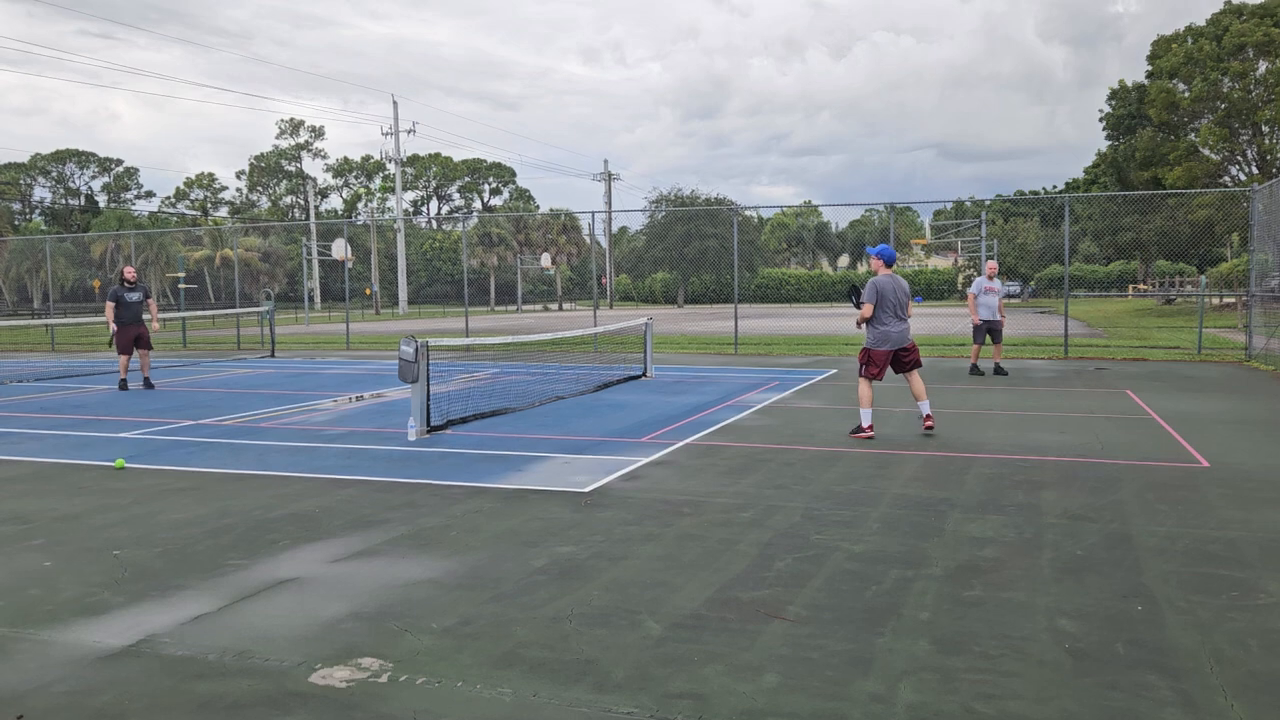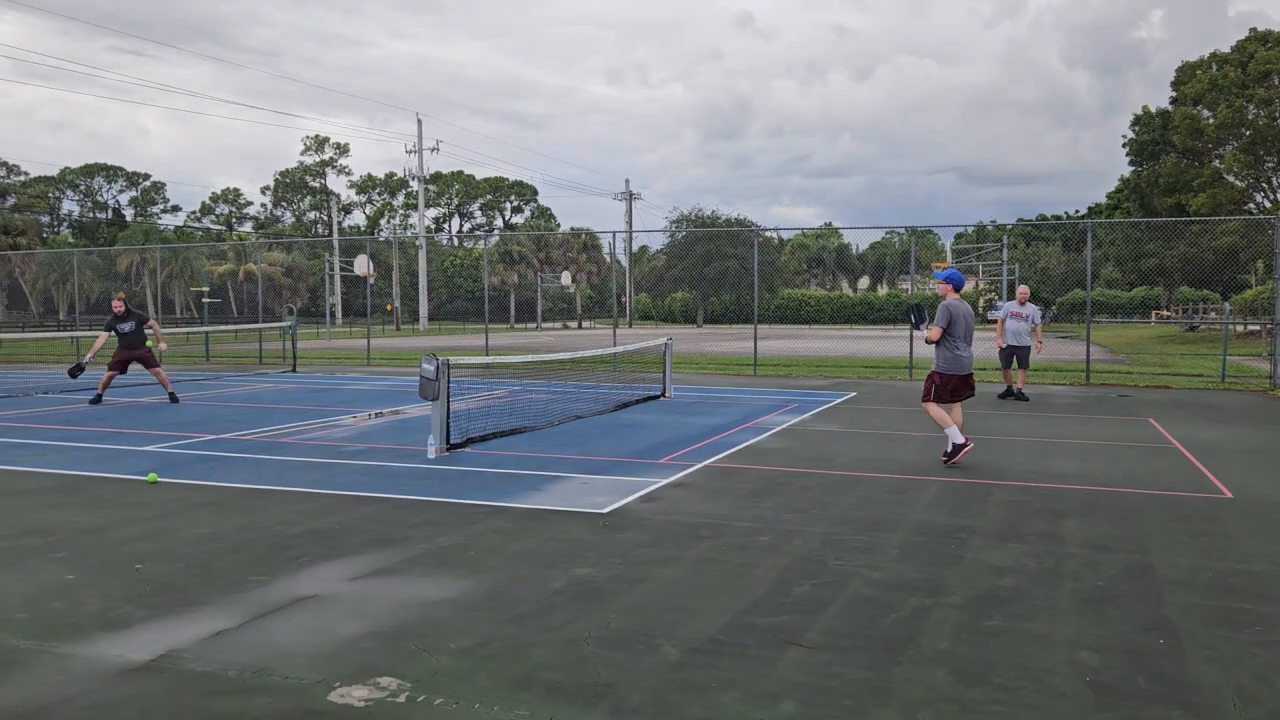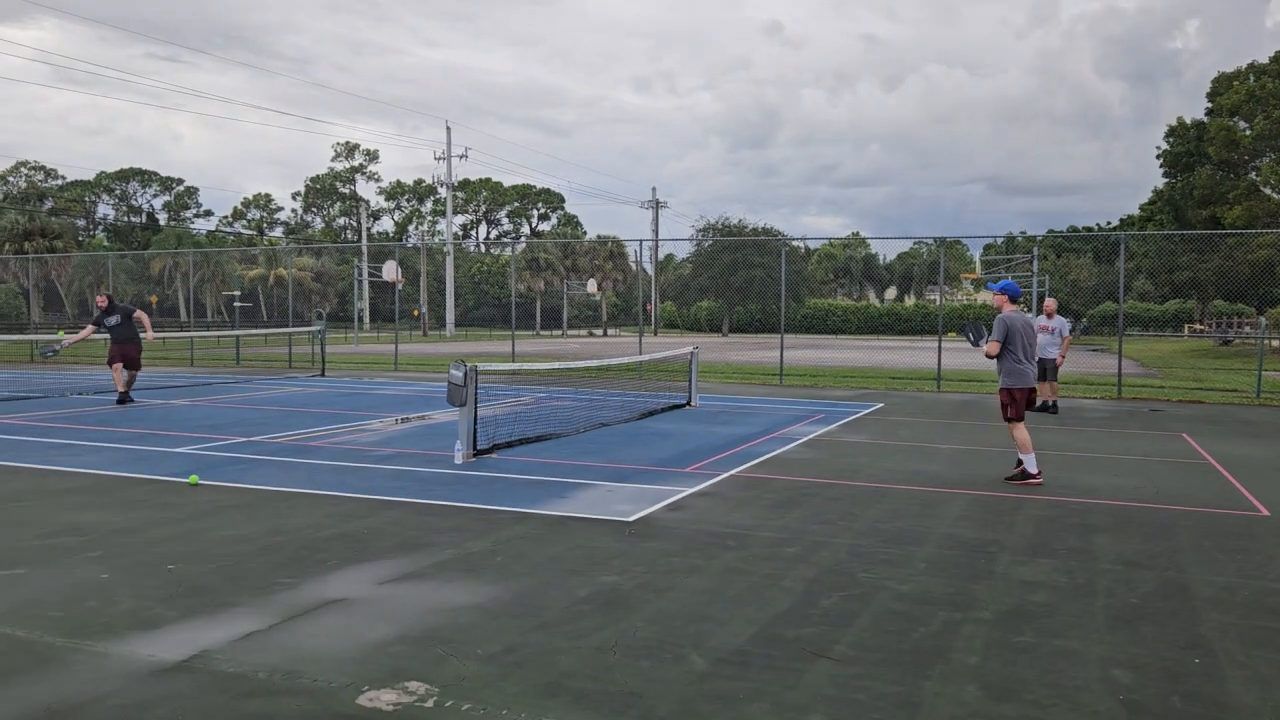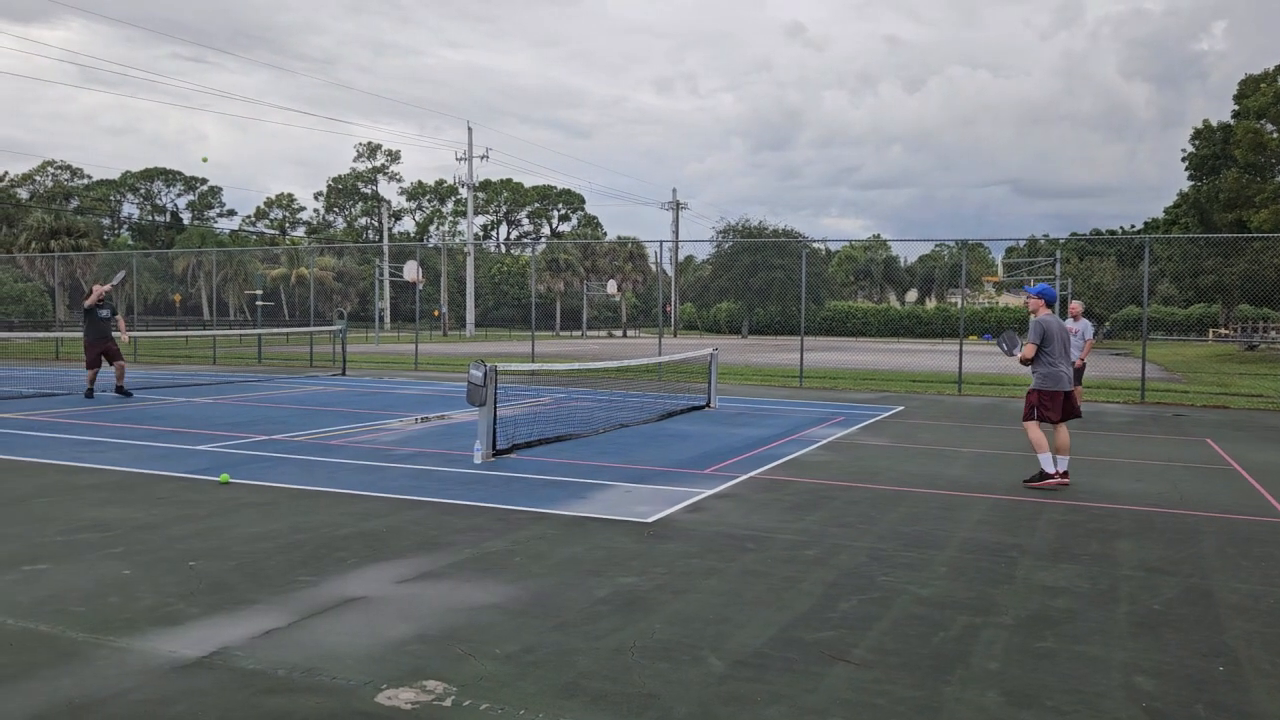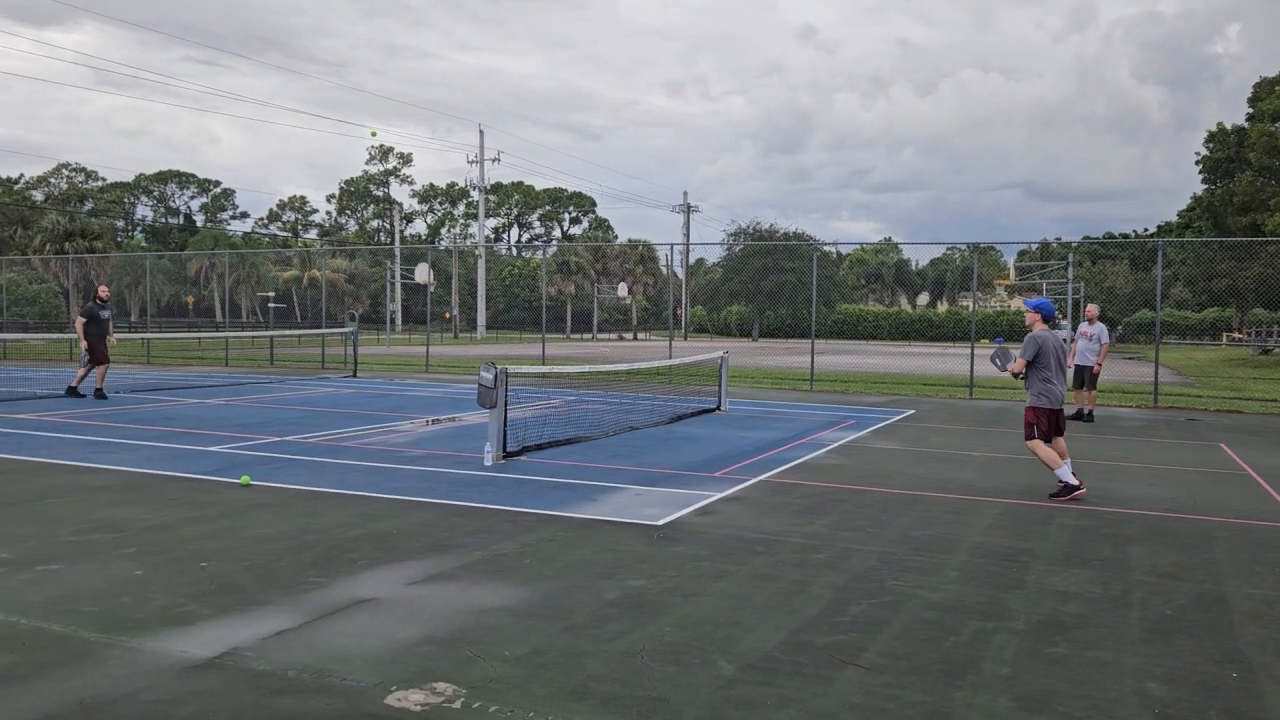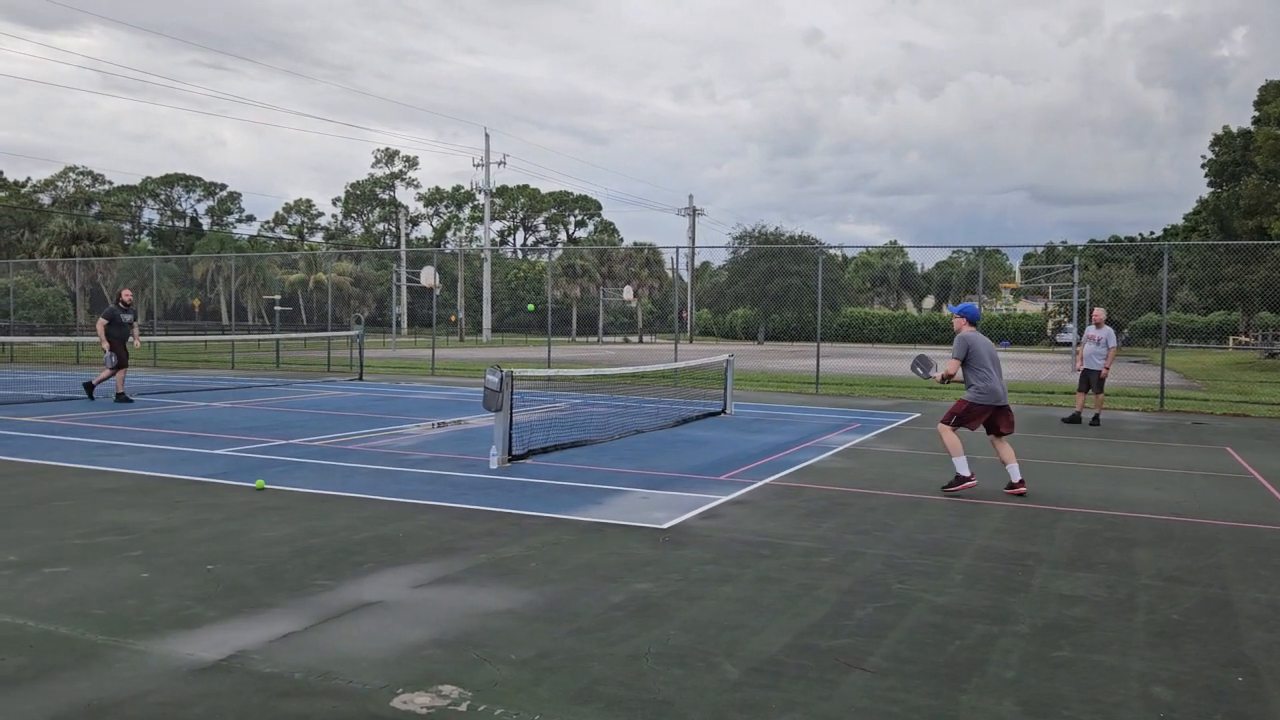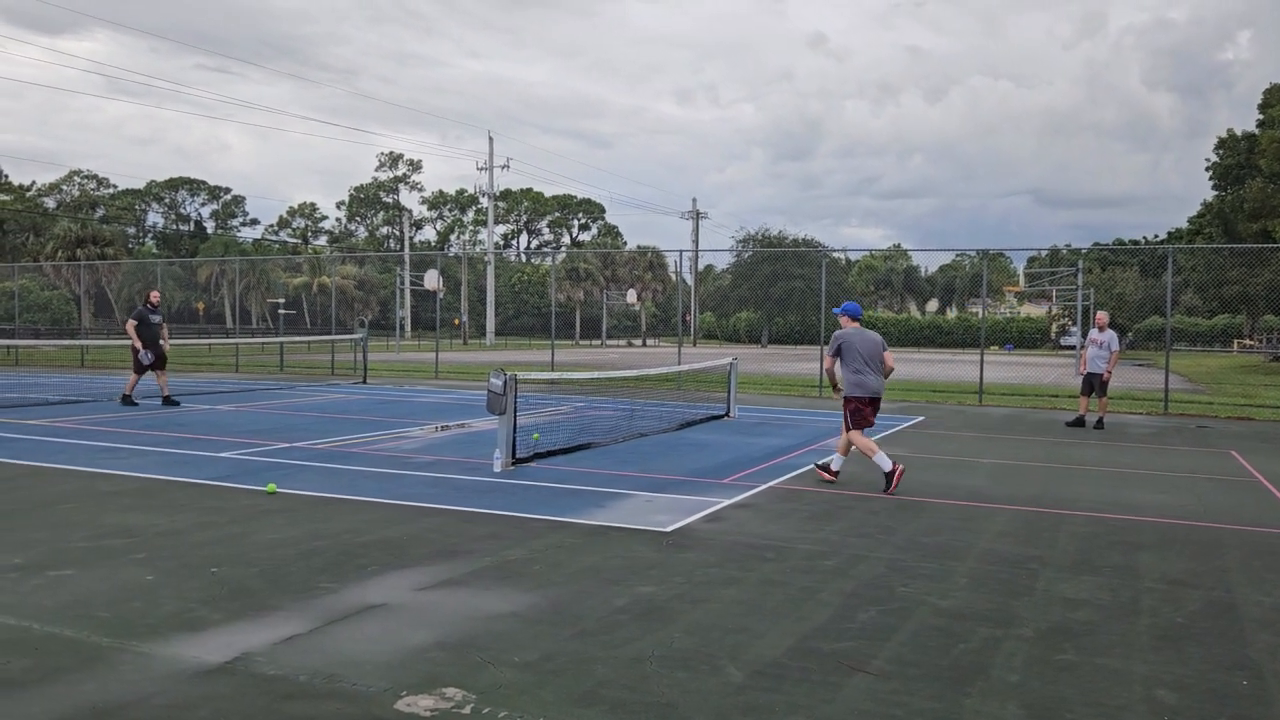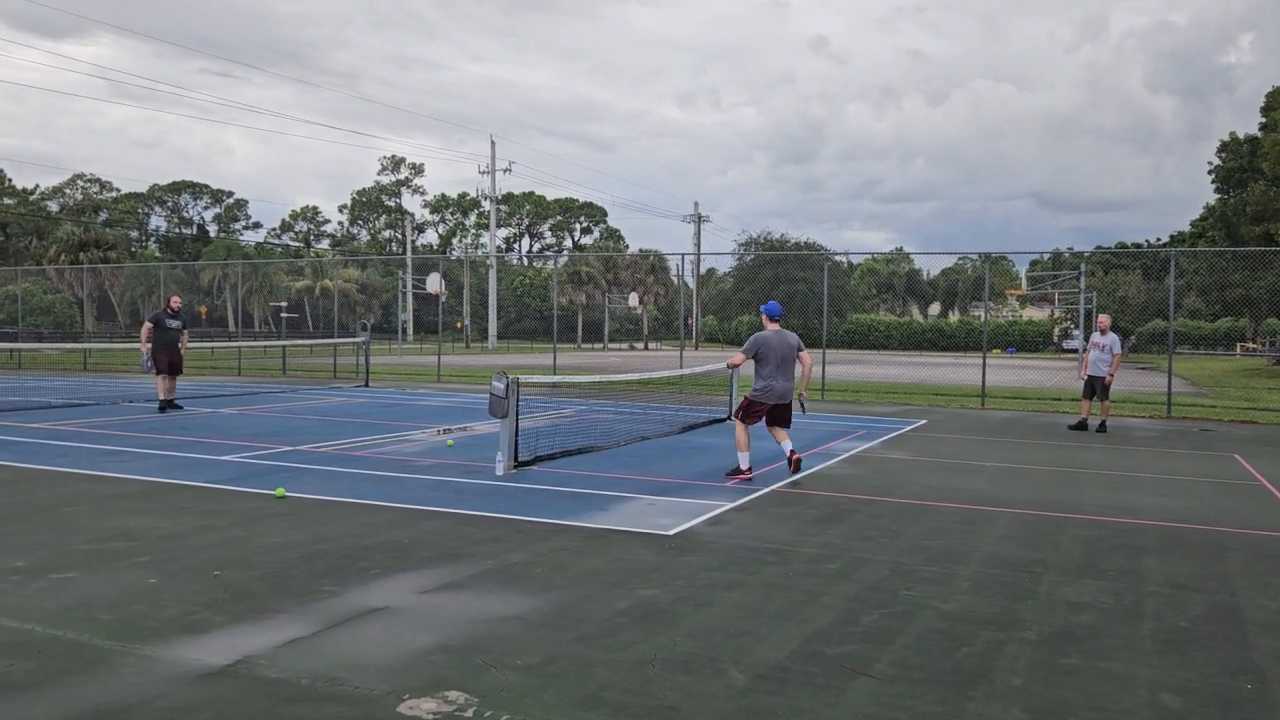
dt=0.5s
person 1, frame 1
left shoulder: (875, 283)
right shoulder: (902, 283)
left elbow: (866, 313)
left wrist: (859, 320)
left hip: (879, 342)
right hip: (902, 339)
left knee: (865, 380)
right knee: (913, 375)
left ankle: (866, 426)
right ankle: (927, 416)
person 1, frame 2
left shoulder: (946, 306)
right shoulder: (967, 308)
left elbow: (934, 336)
left wrist: (927, 335)
right wrist: (933, 332)
left hip: (946, 366)
right hip: (964, 364)
left knee: (929, 404)
right knee: (954, 405)
left ankle: (960, 441)
right ankle: (953, 449)
person 1, frame 3
left shoulder: (1003, 319)
right shoulder: (1026, 319)
left elbow: (992, 351)
left wrist: (986, 350)
right wrist: (992, 349)
left hip: (1013, 380)
right hip: (1028, 377)
left knee: (1015, 424)
right knee: (1017, 419)
left ankle: (1032, 472)
right ankle: (1025, 459)
person 1, frame 4
left shoulder: (1039, 322)
right shoulder: (1060, 323)
left elbow: (1028, 354)
left wrist: (1021, 358)
right wrist: (1028, 358)
left hip: (1046, 382)
right hip: (1065, 381)
left knee: (1031, 424)
right knee: (1059, 425)
left ankle: (1048, 471)
right ankle: (1062, 472)
person 1, frame 5
left shoulder: (1034, 338)
right shoulder: (1057, 339)
left elbow: (1016, 368)
left wrist: (1017, 371)
right wrist: (1027, 372)
left hip: (1040, 399)
right hip: (1056, 397)
left knee: (1035, 443)
right knee: (1054, 437)
left ankle: (1073, 484)
right ankle: (1067, 473)
person 1, frame 6
left shoulder: (963, 338)
right shoulder: (985, 341)
left elbow: (951, 370)
left wrist: (941, 377)
right wrist: (946, 376)
left hip: (980, 396)
right hip: (999, 396)
left knee: (944, 428)
right knee: (998, 439)
left ankle: (964, 475)
right ankle: (1017, 482)
person 1, frame 7
left shoulder: (840, 335)
right shoulder: (876, 337)
left elbow: (828, 366)
right elbow: (890, 365)
left wrist: (834, 385)
left hip: (856, 391)
right hip: (875, 391)
left knee: (855, 434)
right knee: (849, 429)
left ankle: (890, 469)
right ankle: (833, 468)
person 1, frame 8
left shoulder: (758, 338)
right shoulder: (793, 338)
left elbow: (736, 361)
right elbow: (807, 363)
left wrist: (729, 363)
right wrist: (802, 389)
left hip: (762, 393)
right hip: (784, 394)
left knee: (741, 423)
right knee: (775, 427)
left ankle: (744, 468)
right ankle: (791, 453)
